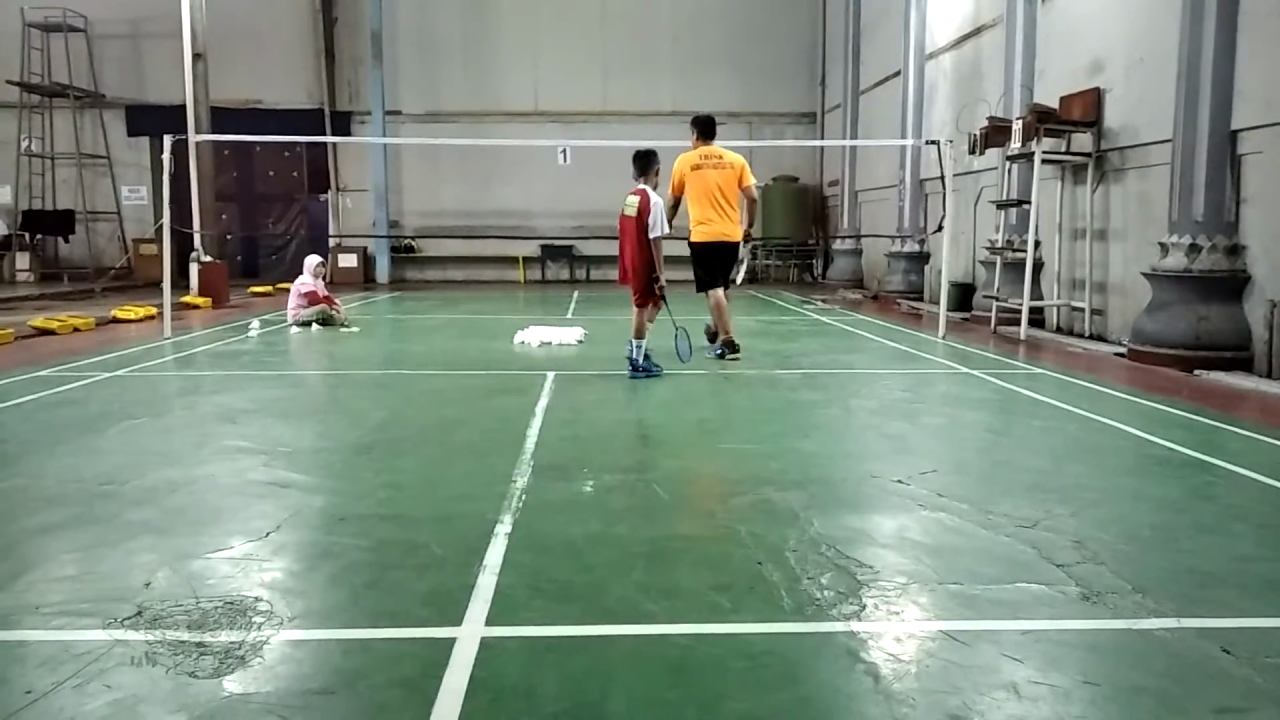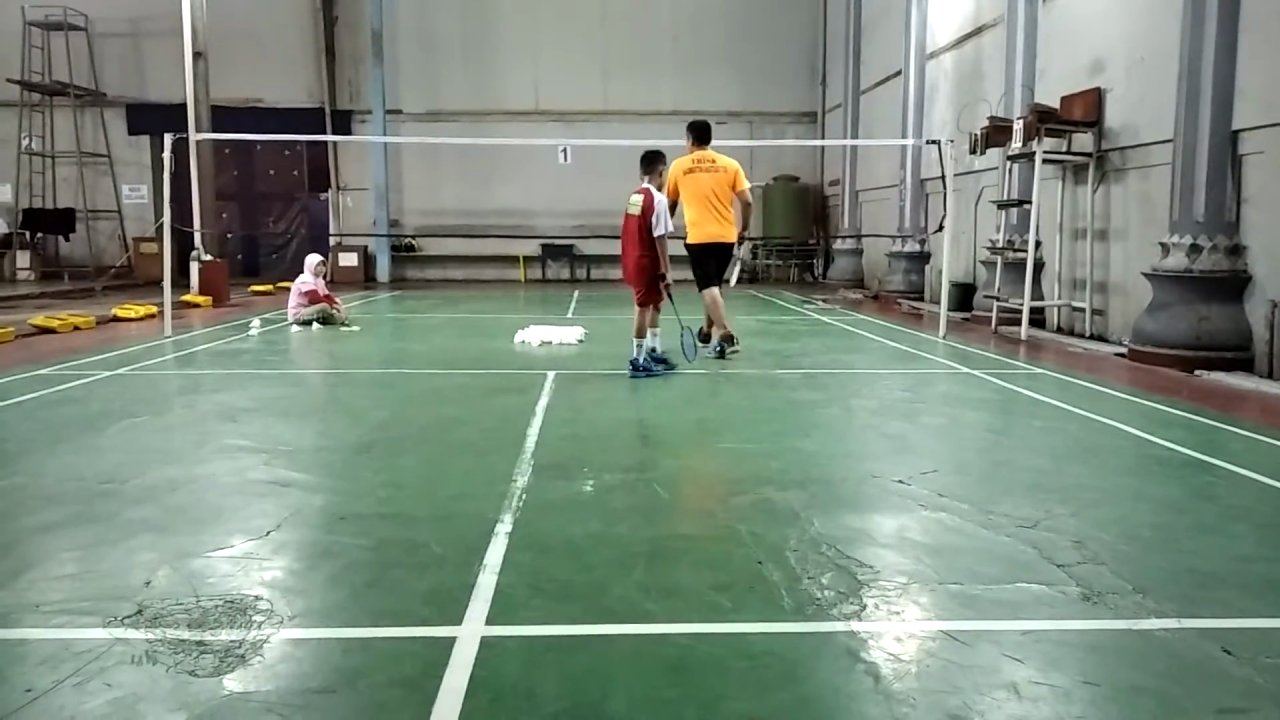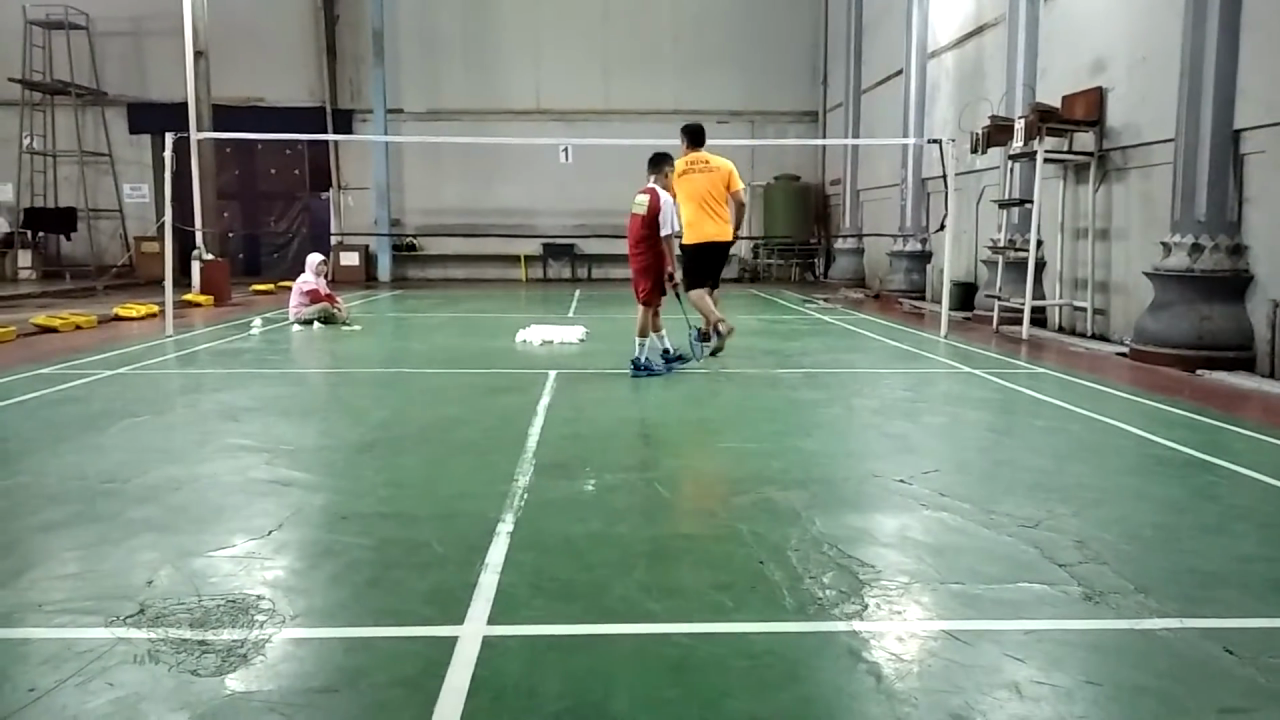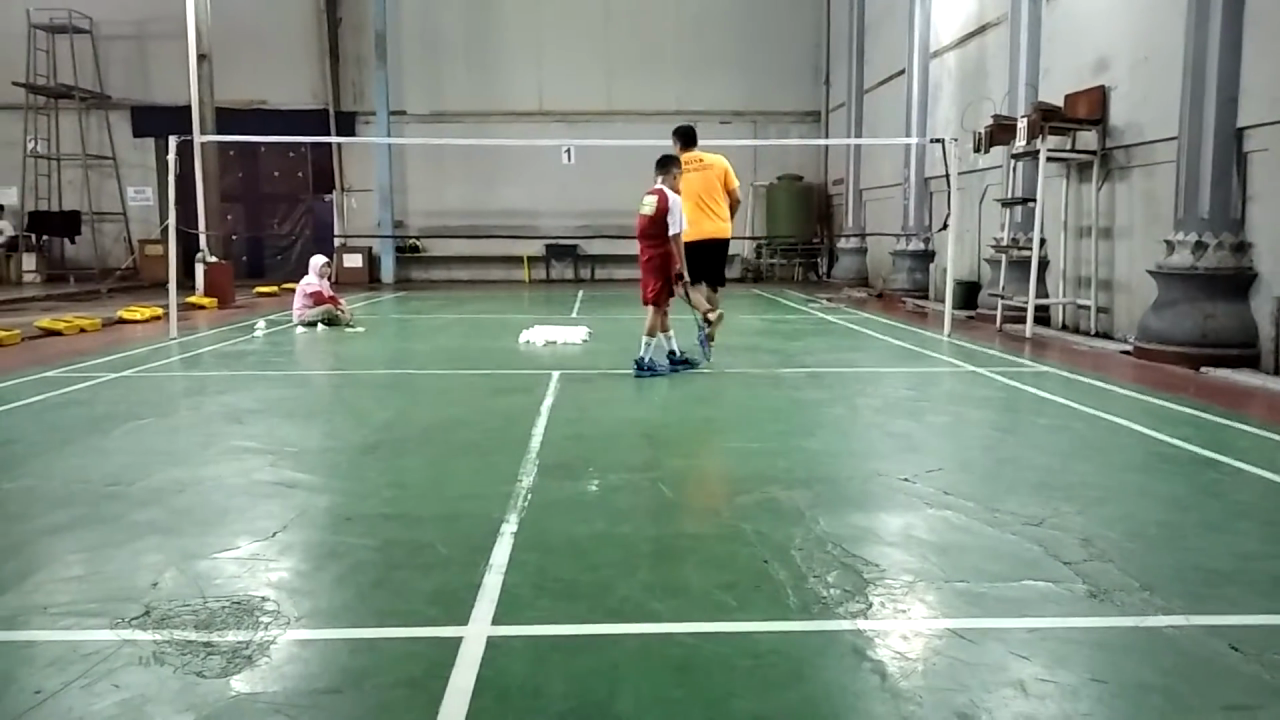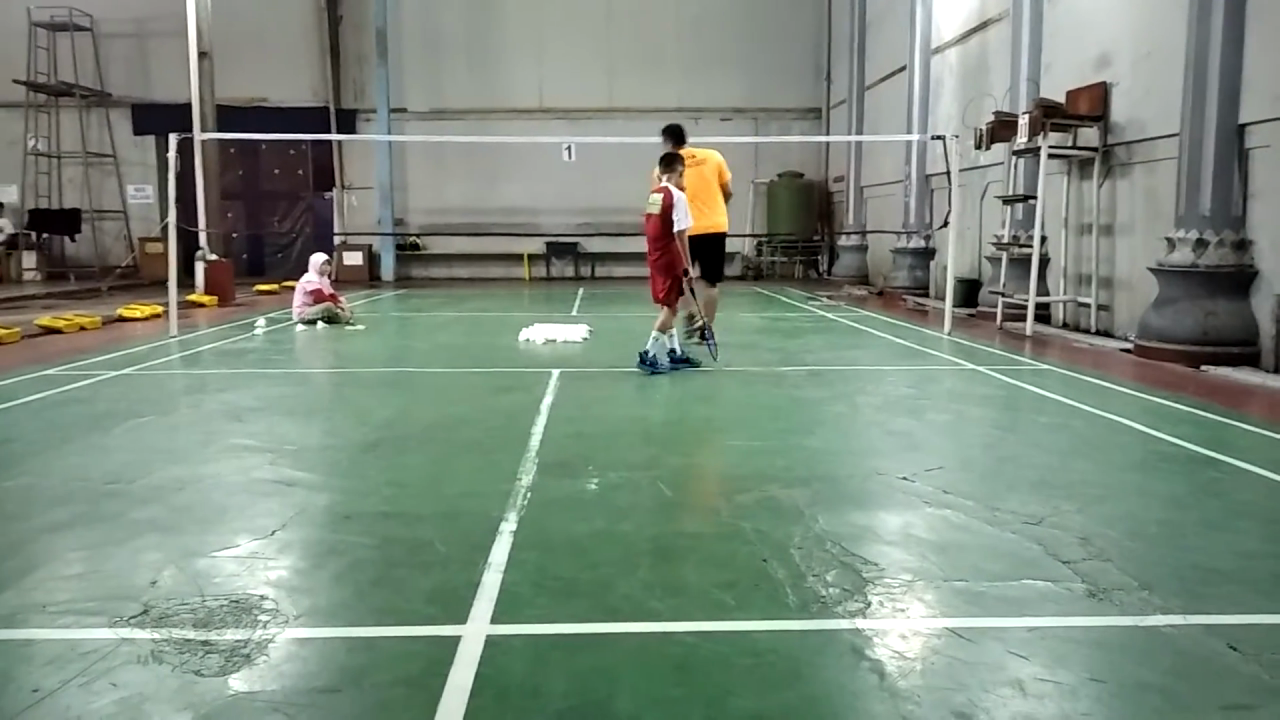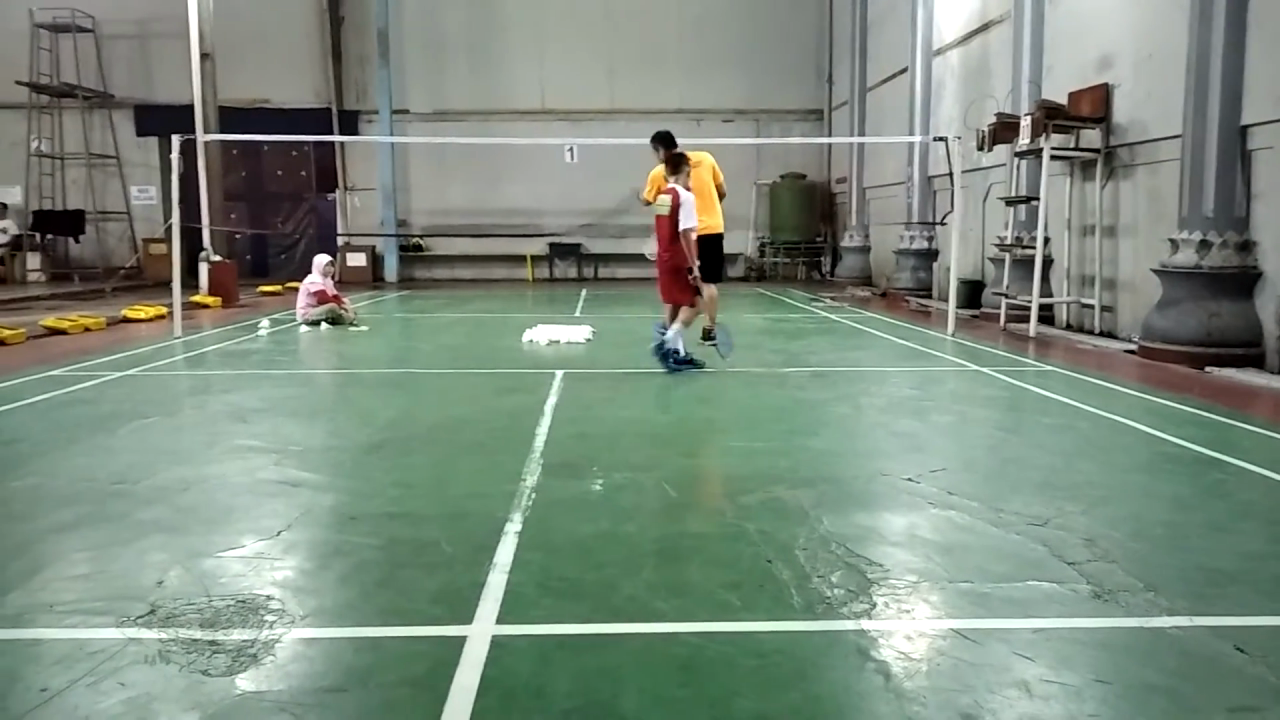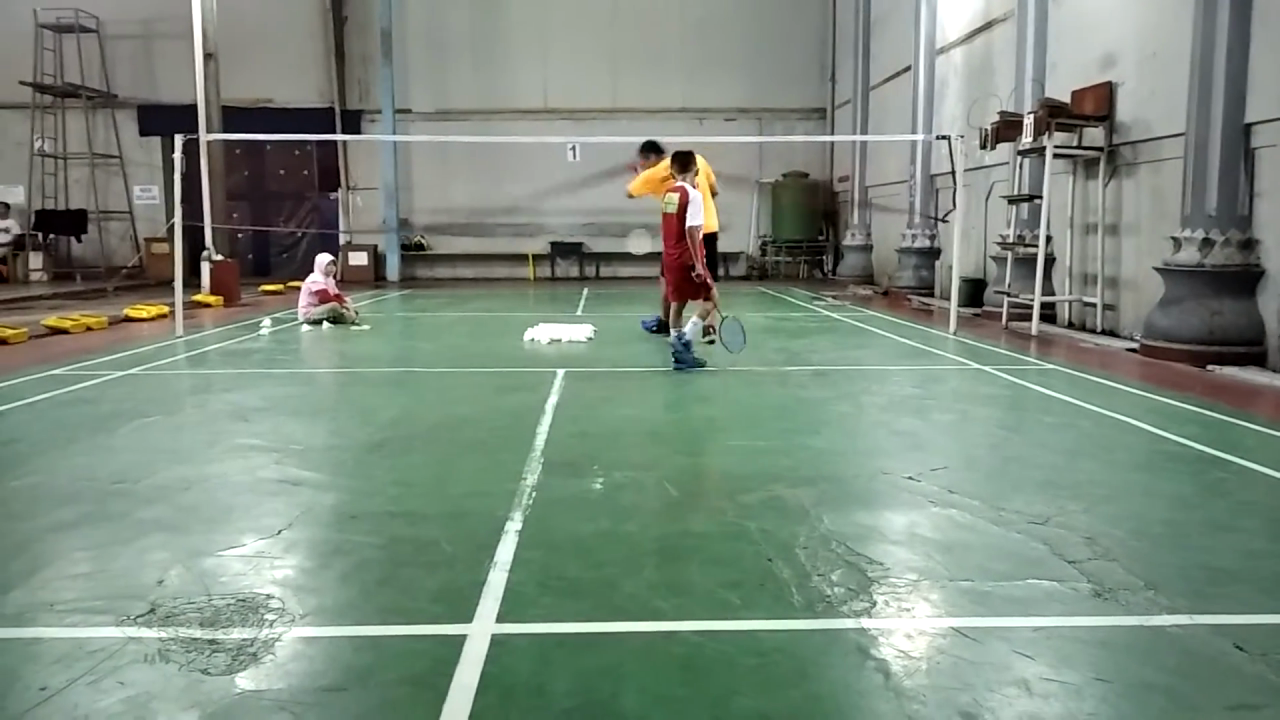
dt=0.1s
person 1, frame 1
left shoulder: (685, 161)
right shoulder: (736, 160)
left elbow: (673, 202)
right elbow: (752, 197)
right wrist: (749, 226)
left hip: (703, 235)
right hip: (731, 235)
left knee: (713, 289)
right knee: (721, 285)
left ankle: (728, 343)
right ankle: (716, 330)
person 1, frame 2
left shoulder: (680, 166)
right shoulder: (730, 164)
left elbow: (671, 204)
right elbow: (746, 201)
right wrist: (743, 229)
left hip: (699, 237)
right hip: (726, 237)
left knee: (709, 289)
right knee: (713, 285)
left ankle: (727, 337)
right ankle: (709, 331)
person 1, frame 3
left shoulder: (676, 168)
right shoulder: (725, 165)
right elbow: (740, 201)
right wrist: (736, 228)
left hip: (694, 237)
right hip: (722, 236)
left knee: (695, 289)
right knee: (710, 286)
left ankle: (719, 323)
right ankle: (708, 330)
person 1, frame 4
right shoulder: (719, 162)
right elbow: (736, 198)
left hip: (691, 235)
right hip: (720, 234)
left knee: (691, 286)
right knee: (712, 285)
right ankle: (710, 329)
person 1, frame 5
right shoulder: (713, 156)
right elbow: (728, 192)
left hip: (687, 230)
right hip: (716, 228)
right knee: (710, 282)
left ankle: (691, 317)
right ankle: (705, 328)
person 1, frame 6
left shoulder: (659, 172)
right shoulder: (706, 159)
left elbow: (646, 200)
right elbow: (722, 192)
right hip: (714, 229)
right knee: (709, 282)
right ankle: (709, 330)
person 1, frame 7
left shoulder: (654, 174)
right shoulder: (697, 160)
left elbow: (629, 192)
right elbow: (714, 191)
left wrist: (639, 171)
right hip: (709, 228)
left ankle: (663, 322)
right ankle: (708, 327)
person 2, frame 1
left shoulder: (629, 197)
right shoulder: (654, 200)
left elbow: (622, 230)
right elbow: (655, 240)
right wrist: (660, 274)
left hip: (631, 263)
right hip: (644, 265)
left knee: (653, 303)
right knee: (642, 309)
left ankle: (638, 349)
right ankle: (638, 363)
person 2, frame 2
left shoulder: (634, 196)
right shoulder: (658, 199)
right elbow: (660, 238)
right wrist: (665, 271)
left hip: (633, 262)
right hip: (648, 263)
left knee: (653, 304)
right knee: (644, 308)
left ankle: (653, 351)
right ankle: (638, 363)
person 2, frame 3
left shoulder: (638, 196)
right shoulder: (664, 199)
right elbow: (667, 238)
right wrist: (673, 270)
left hip: (639, 261)
right hip: (651, 262)
left knee: (652, 307)
right knee: (647, 308)
left ankle: (667, 352)
right ankle: (640, 361)
person 2, frame 4
left shoulder: (647, 197)
right shoulder: (671, 199)
right elbow: (675, 238)
right wrist: (681, 269)
left hip: (648, 260)
right hip: (662, 262)
left knee: (661, 308)
right knee: (656, 309)
left ankle: (674, 354)
right ankle: (644, 361)
person 2, frame 5
left shoulder: (653, 195)
right shoulder: (677, 196)
right elbow: (679, 234)
right wrist: (686, 266)
left hip: (656, 258)
right hip: (669, 260)
left knee: (667, 306)
right knee: (670, 308)
left ankle: (674, 353)
right ankle: (648, 355)
person 2, frame 6
left shoulder: (660, 196)
right shoulder: (685, 196)
right elbow: (685, 233)
right wrist: (692, 265)
left hip: (664, 259)
right hip: (680, 261)
left knee: (673, 305)
right knee: (692, 305)
left ankle: (677, 354)
right ankle: (665, 344)
person 2, frame 7
left shoulder: (667, 194)
right shoulder: (693, 194)
right elbow: (691, 230)
right wrist: (697, 263)
left hip: (670, 257)
right hip: (687, 258)
left knee: (677, 303)
right knee: (709, 299)
left ankle: (681, 354)
right ankle: (685, 338)
